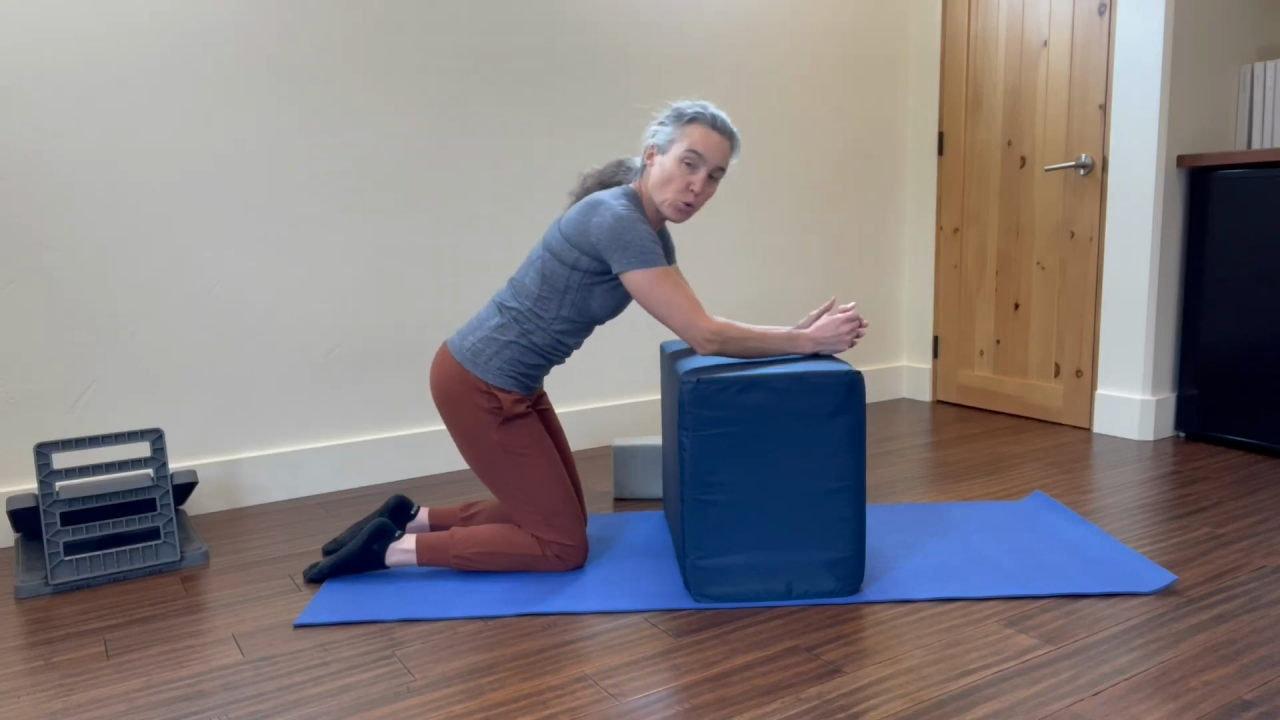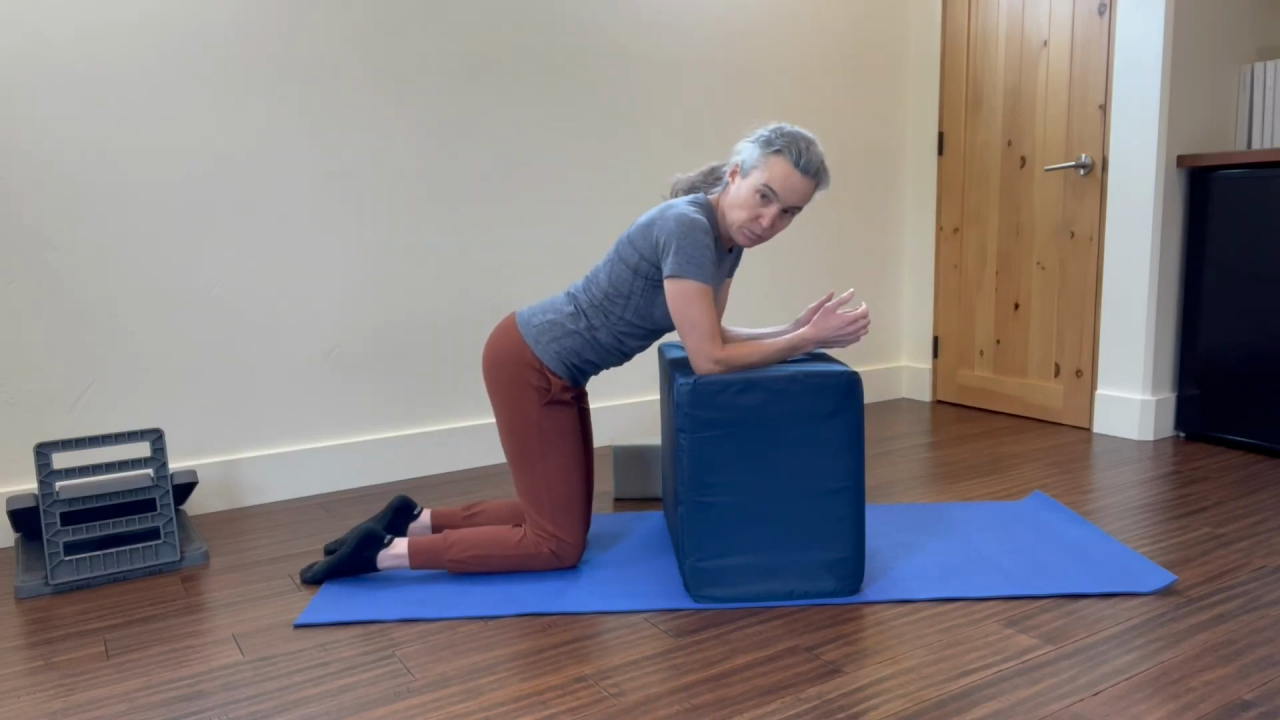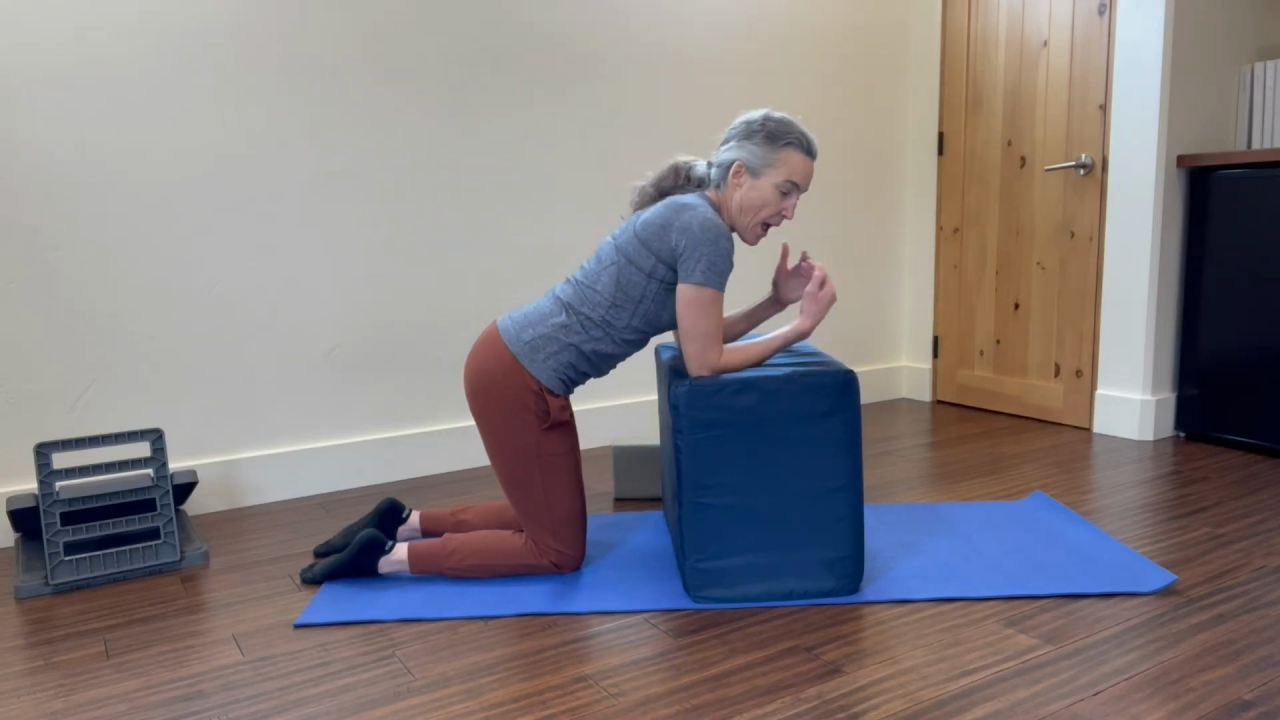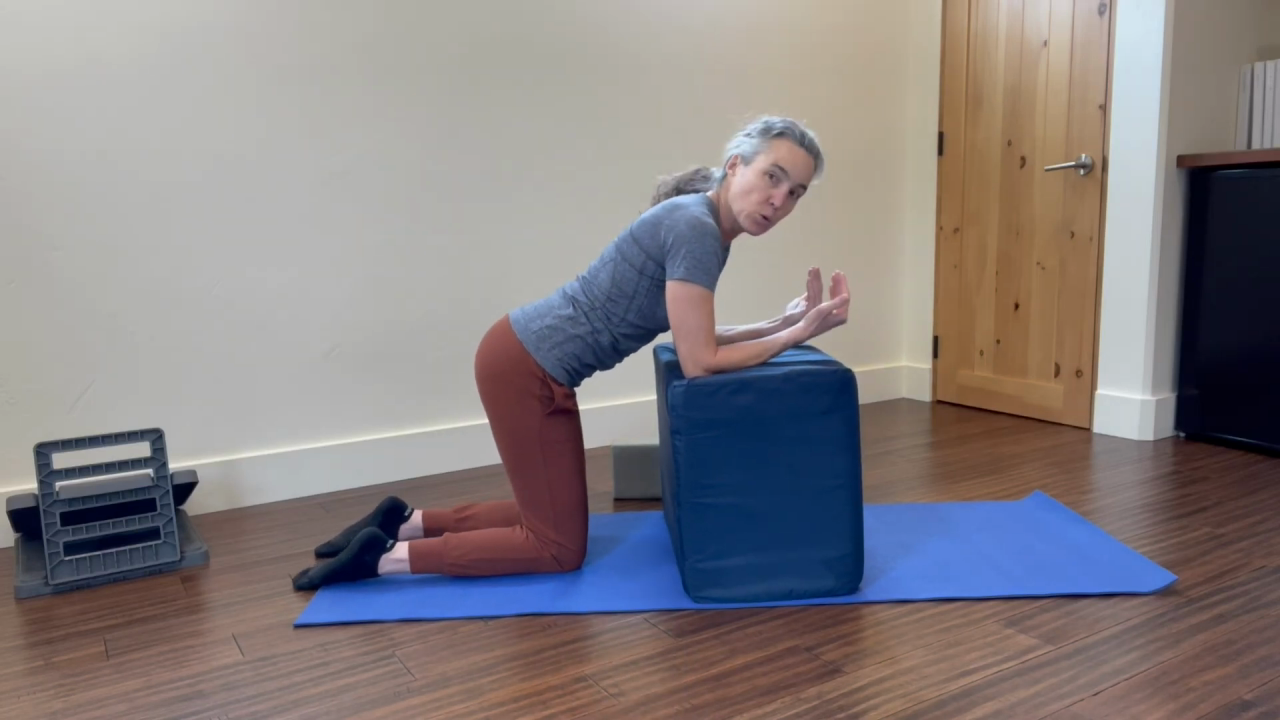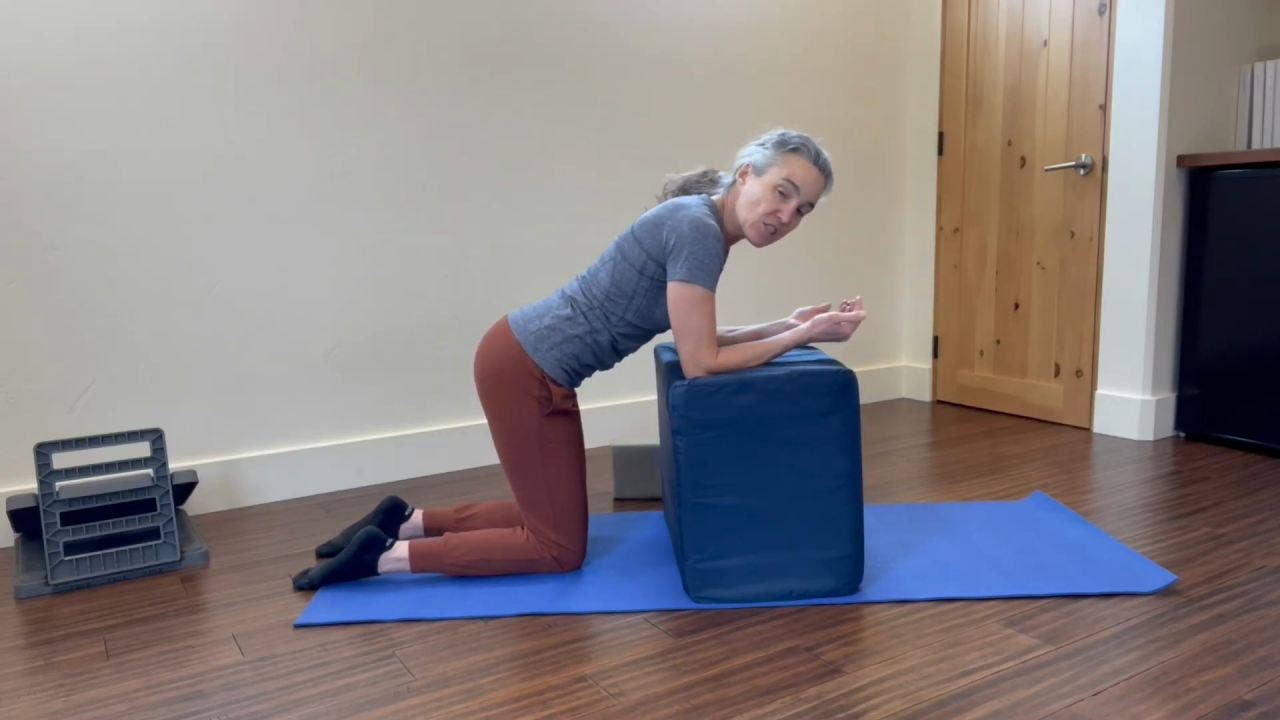
dt=1s
person 1, frame 1
left shoulder: (648, 231)
right shoulder: (616, 220)
left elbow: (700, 323)
right elbow: (703, 338)
left wrist: (800, 330)
right wrist: (807, 343)
left hip: (509, 384)
right hip: (477, 386)
left knee: (556, 515)
right knee: (563, 545)
left ankle: (412, 518)
right ankle: (394, 547)
person 1, frame 2
left shoulder: (730, 237)
right shoulder: (687, 227)
left elbow: (708, 336)
right elbow: (709, 361)
left wrist: (795, 330)
right wrist: (809, 339)
left hip: (555, 367)
right hip: (528, 364)
left knee: (560, 518)
right knee: (557, 544)
left ankle: (414, 518)
right ankle: (385, 551)
person 1, frame 3
left shoulder: (686, 215)
right shoulder: (706, 230)
left elbow: (696, 339)
right elbow: (704, 365)
left wrist: (775, 303)
right wrist: (800, 327)
left hip: (511, 361)
right hip: (519, 380)
left knee: (547, 518)
right knee: (558, 551)
left ankle: (402, 523)
right ankle: (384, 557)
person 1, frame 4
left shoulder: (704, 226)
right shoulder: (695, 228)
left elbow: (695, 338)
right elbow: (699, 364)
left wrist: (783, 323)
right wrist: (798, 335)
left hip: (527, 360)
right hip: (524, 369)
left knee: (549, 520)
right knee: (559, 548)
left ankle: (403, 522)
right ankle: (385, 556)
person 1, frame 5
left shoulder: (704, 224)
right shoulder: (697, 229)
left elbow: (695, 340)
right elbow: (699, 365)
left wrist: (785, 326)
right wrist: (803, 338)
left hip: (527, 361)
right hip: (524, 370)
left knee: (549, 519)
right knee: (559, 548)
left ankle: (404, 521)
right ankle: (384, 556)
